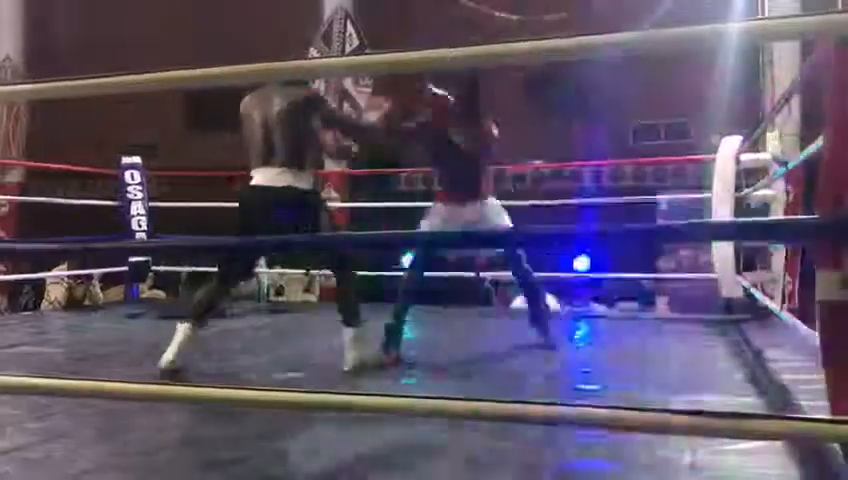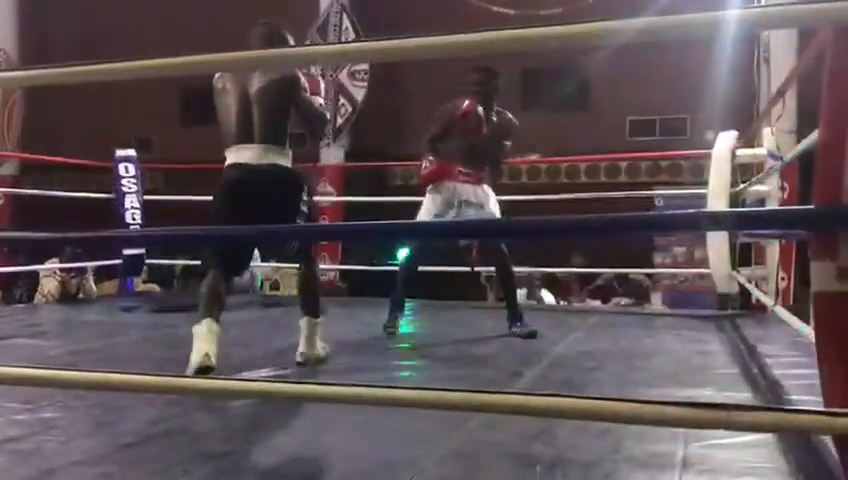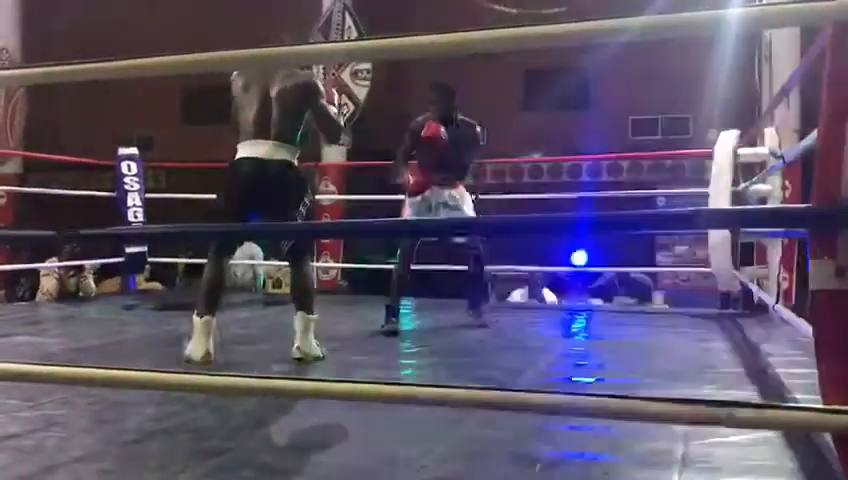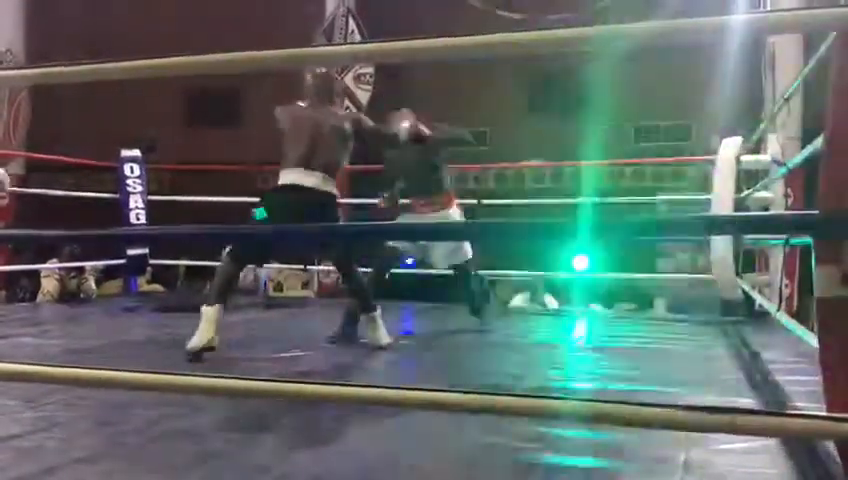
dt=0.5s
person 1, frame 1
left shoulder: (249, 102)
right shoulder: (305, 98)
right elbow: (351, 129)
left hip: (257, 194)
right hip: (297, 196)
left knee: (226, 277)
right knee: (342, 266)
left ankle: (177, 351)
right ankle: (355, 351)
person 1, frame 2
left shoulder: (222, 79)
right shoulder: (287, 76)
right elbow: (319, 127)
right wrist: (315, 97)
left hip: (234, 175)
right hip: (276, 175)
left knee: (219, 267)
right knee: (306, 256)
left ankle: (203, 349)
right ankle: (310, 344)
person 1, frame 3
left shoulder: (241, 78)
right shoulder: (305, 82)
right elbow: (334, 134)
right wrist: (329, 106)
left hip: (244, 167)
right hip: (282, 172)
left knee: (218, 255)
right knee: (300, 256)
left ankle: (201, 342)
right ankle: (305, 340)
person 1, frame 4
left shoulder: (286, 113)
right shoulder: (349, 119)
right elbow: (387, 137)
left hip: (285, 194)
right hip: (322, 200)
left knee: (235, 258)
right knee: (347, 266)
left ankle: (206, 332)
right ankle: (376, 331)
person 2, frame 1
left shoulder: (486, 129)
right shoulder: (435, 121)
left elbow: (476, 156)
right elbow: (401, 133)
left hip: (481, 205)
right hip: (446, 206)
left knee: (517, 261)
right knee: (417, 265)
left ankle: (540, 321)
right ankle: (393, 337)
person 2, frame 2
left shoulder: (505, 122)
right shoulder: (453, 109)
left elbow: (497, 161)
right elbow: (430, 142)
left wrist: (480, 131)
right wrist: (428, 162)
left hip: (477, 189)
right hip: (444, 184)
left knee: (497, 251)
right knee: (418, 245)
left ankle: (515, 319)
right ankle: (395, 309)
person 2, frame 3
left shoulder: (471, 130)
right shoulder: (420, 125)
left elbow: (463, 171)
right elbow: (401, 159)
left wrist: (444, 147)
right wrist: (408, 177)
left hip: (453, 192)
right hip: (422, 191)
left knee: (474, 249)
right knee: (407, 251)
left ankle: (474, 307)
right ankle: (392, 314)
person 2, frame 4
left shoulder: (433, 139)
right shoulder: (398, 156)
right elbow: (391, 187)
right wrist: (389, 199)
left hip: (444, 214)
right hip: (413, 214)
left knee: (465, 273)
right knee: (383, 263)
left ankle: (479, 313)
right ankle: (350, 324)
